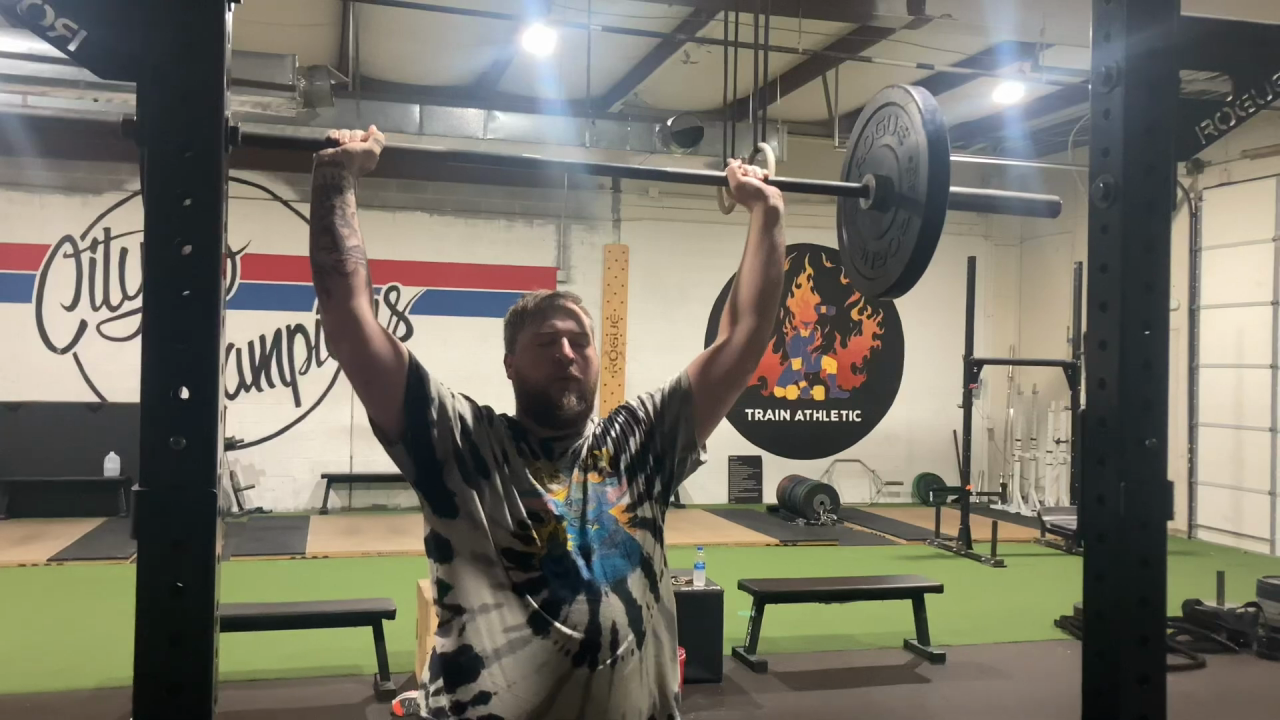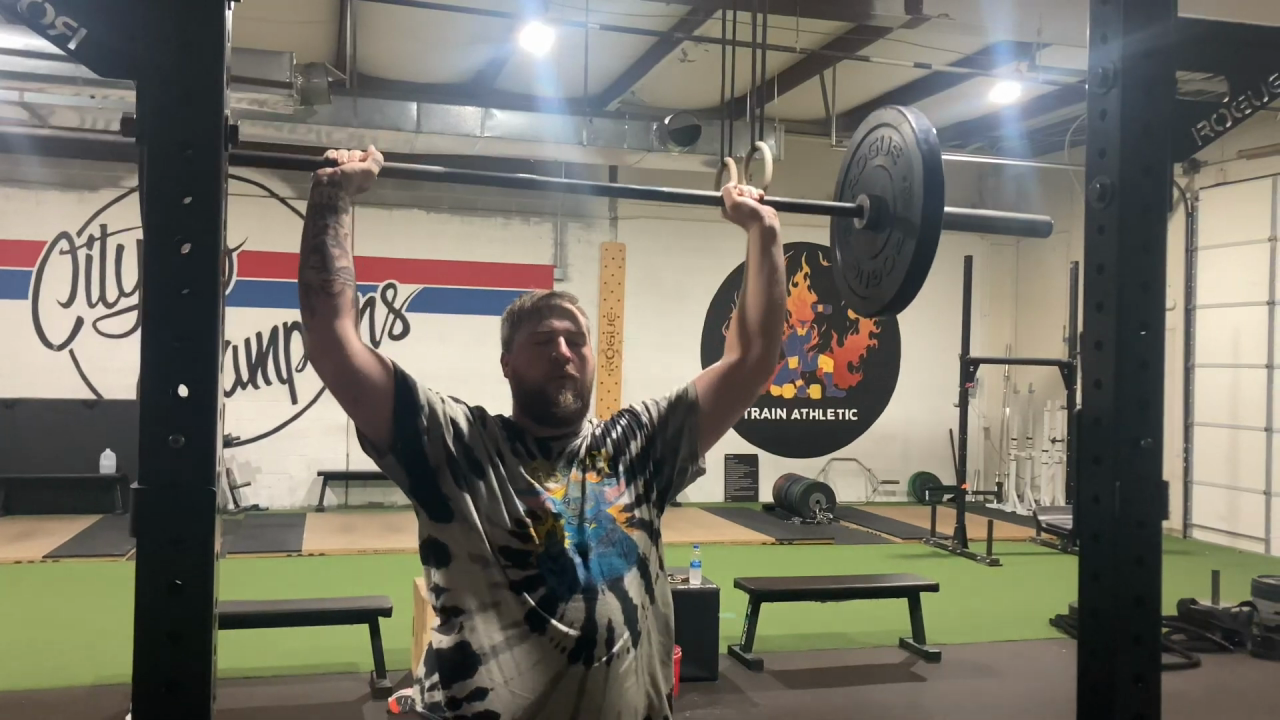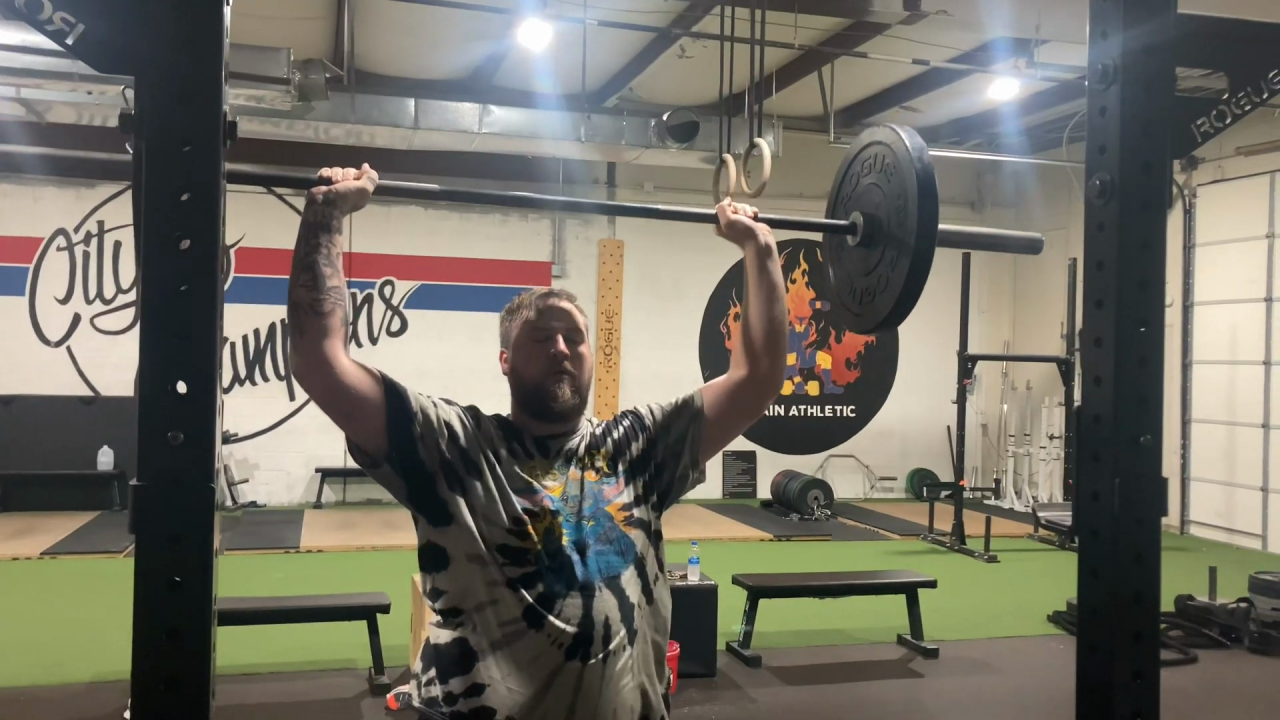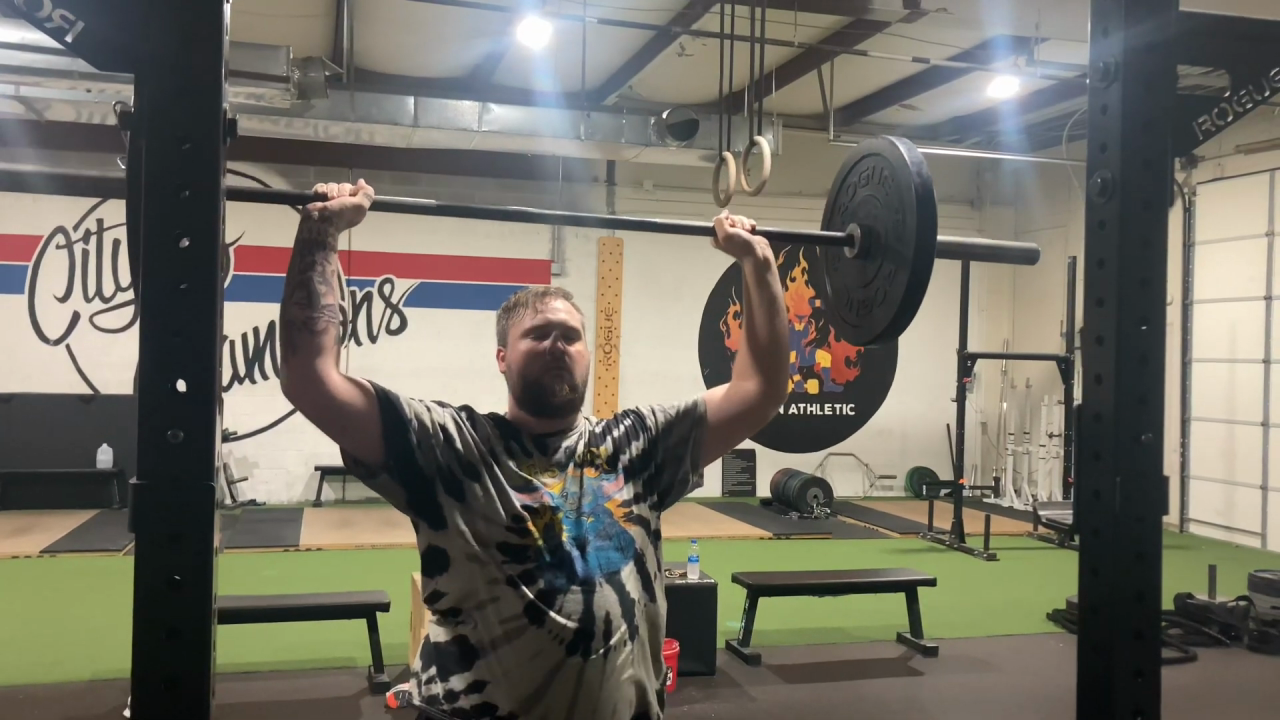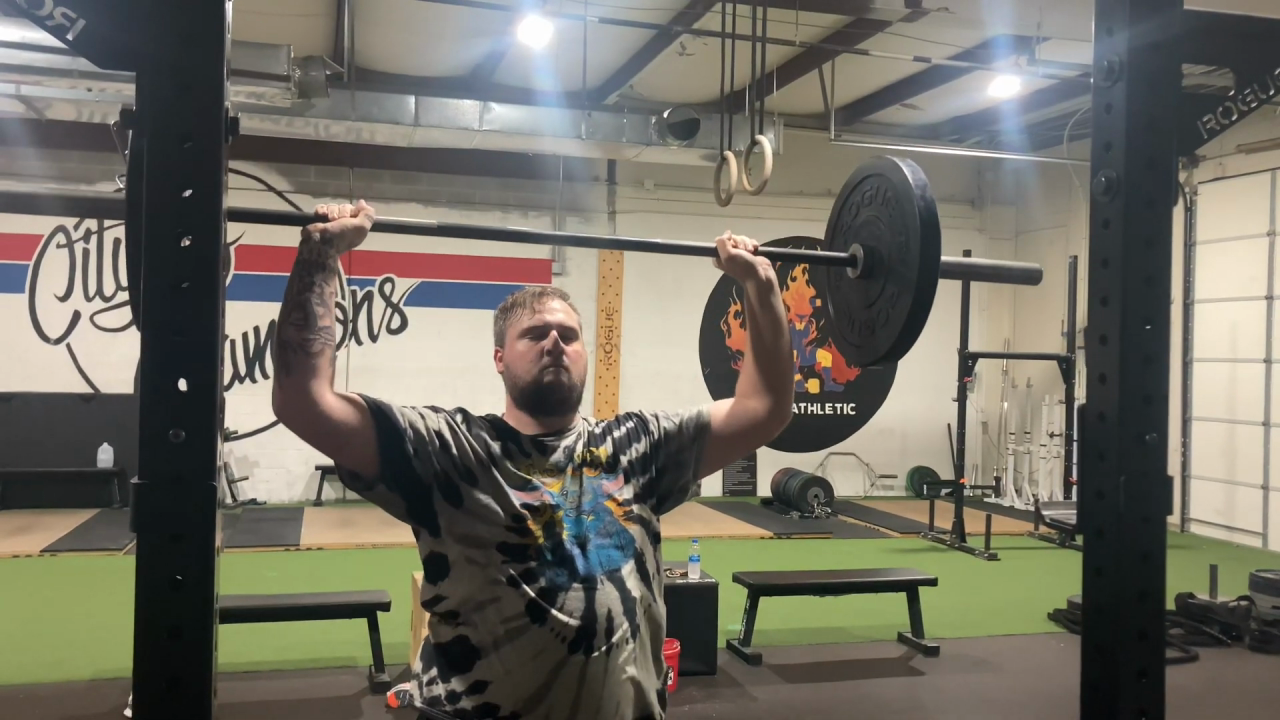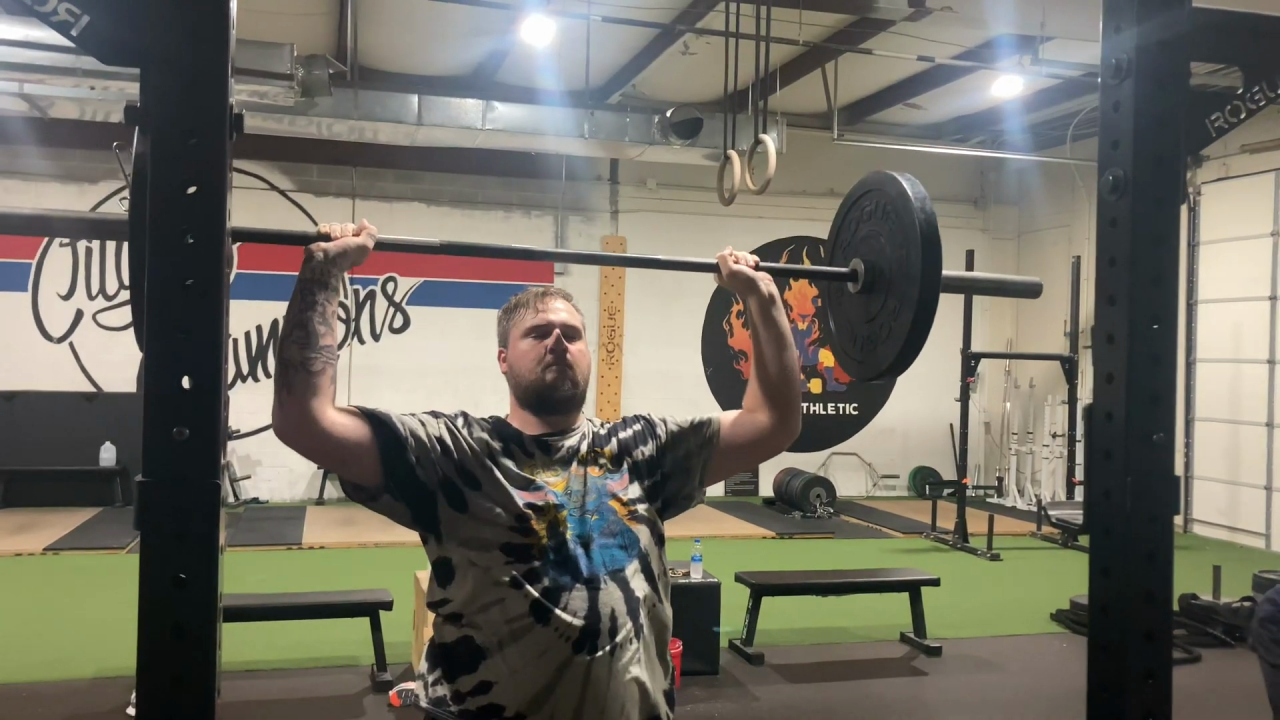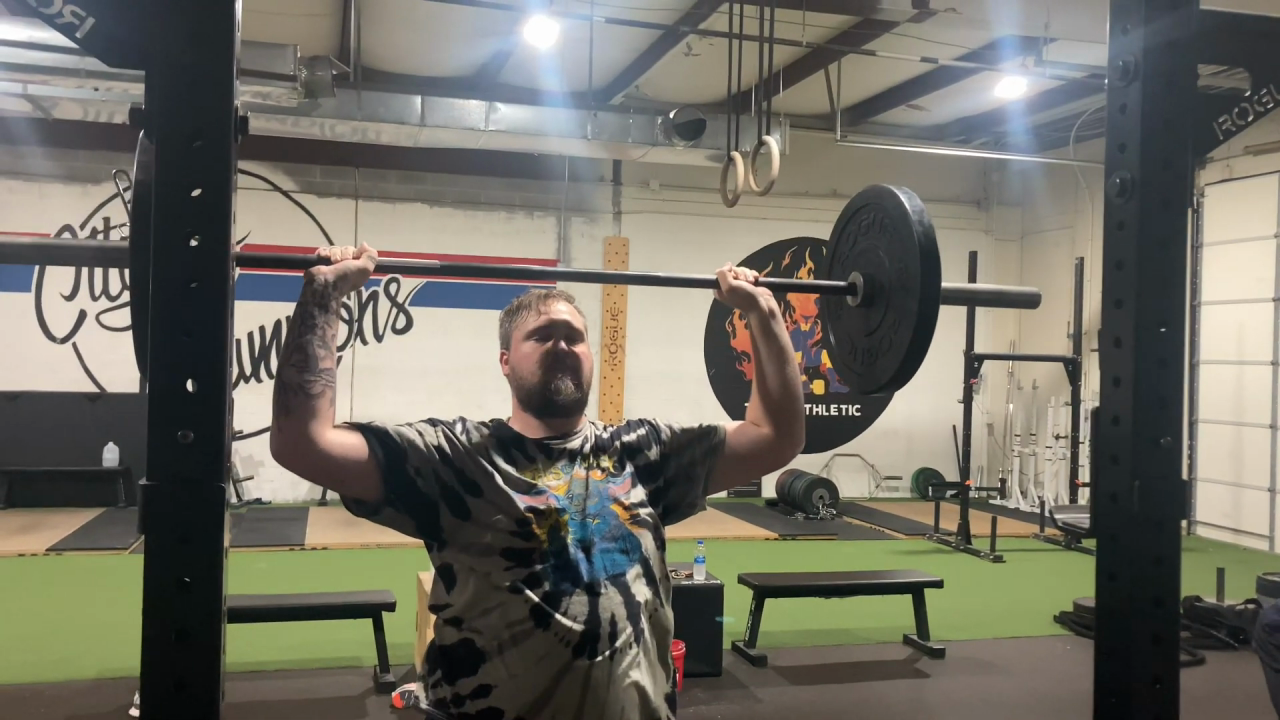
dt=0.4s
person 1, frame 1
left shoulder: (638, 446)
right shoulder: (462, 449)
left elbow: (743, 336)
right elbow: (350, 319)
left wrist: (765, 213)
right wrist: (336, 178)
person 1, frame 2
left shoulder: (637, 447)
right shoulder: (457, 449)
left elbow: (750, 359)
right elbow: (332, 342)
left wrist: (762, 233)
right wrist: (333, 195)
person 1, frame 3
left shoulder: (636, 448)
right shoulder: (452, 448)
left elbow: (757, 377)
right elbow: (318, 362)
left wrist: (758, 249)
right wrist: (326, 215)
person 1, frame 4
left shoulder: (635, 445)
right shoulder: (451, 447)
left elbow: (760, 391)
right elbow: (310, 380)
left wrist: (756, 262)
right wrist: (320, 232)
person 1, frame 5
left shoulder: (636, 446)
right shoulder: (448, 450)
left elbow: (764, 409)
right elbow: (302, 401)
left wrist: (759, 281)
right wrist: (320, 253)
person 1, frame 6
left shoulder: (641, 448)
right shoulder: (452, 452)
left elbow: (773, 423)
right elbow: (303, 421)
left wrist: (760, 297)
right wrist: (322, 272)
person 1, frame 7
left shoulder: (644, 451)
right shoulder: (454, 456)
left elbow: (778, 437)
right elbow: (302, 442)
left wrist: (761, 311)
right wrist: (322, 296)
